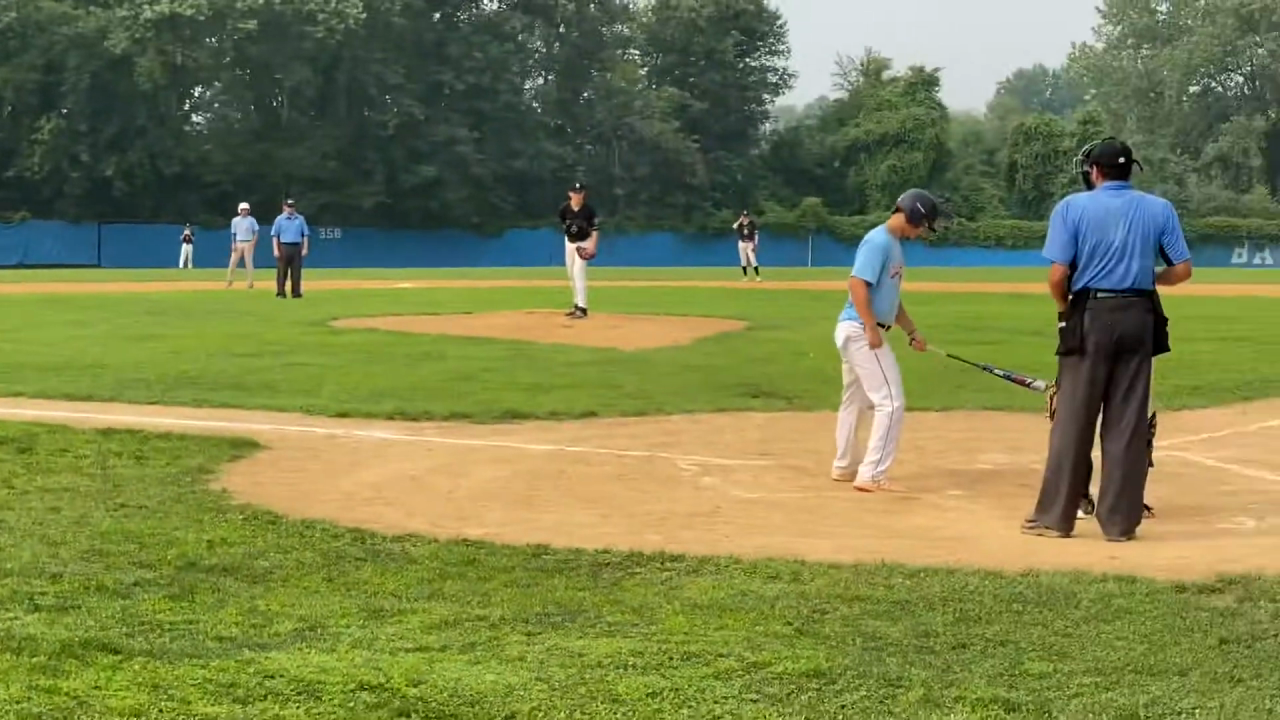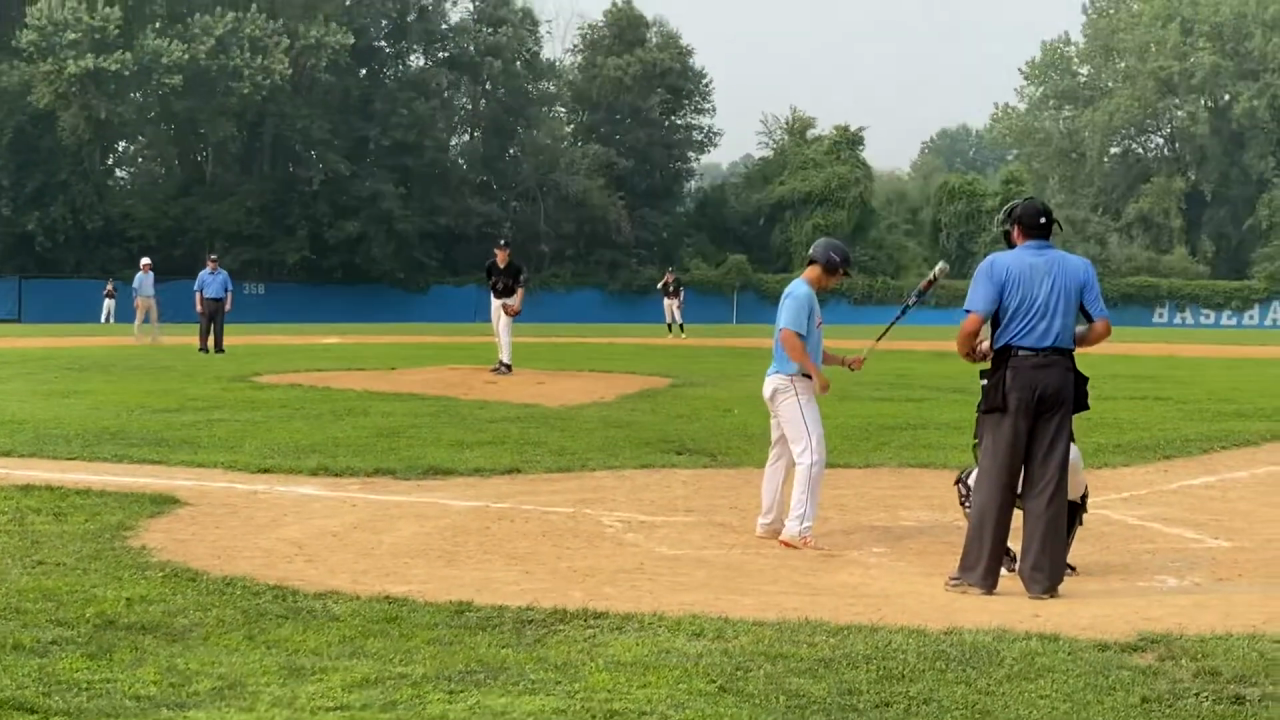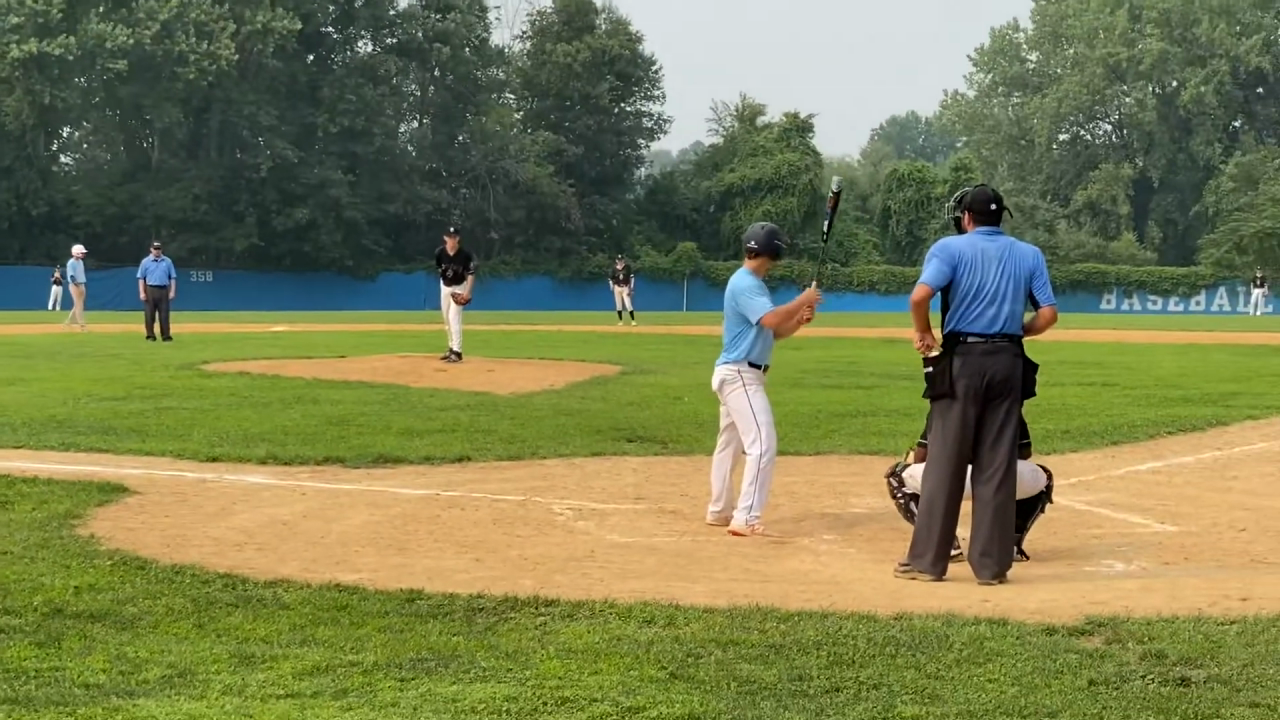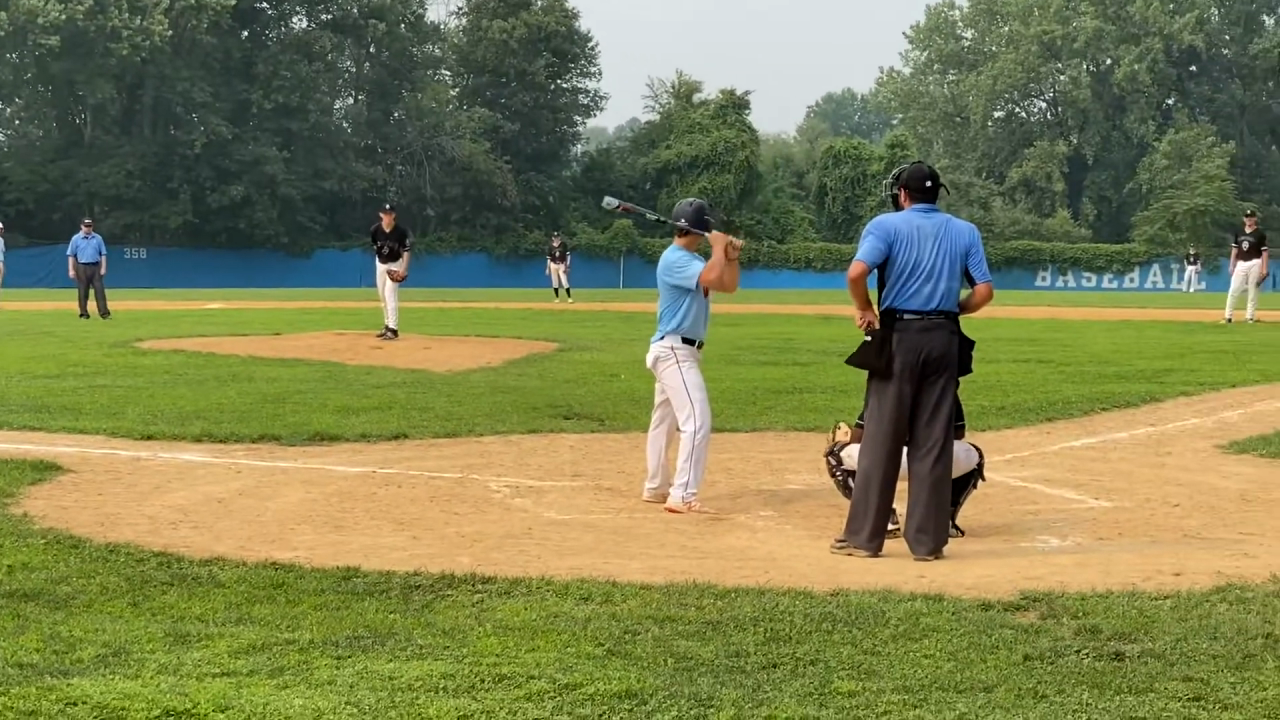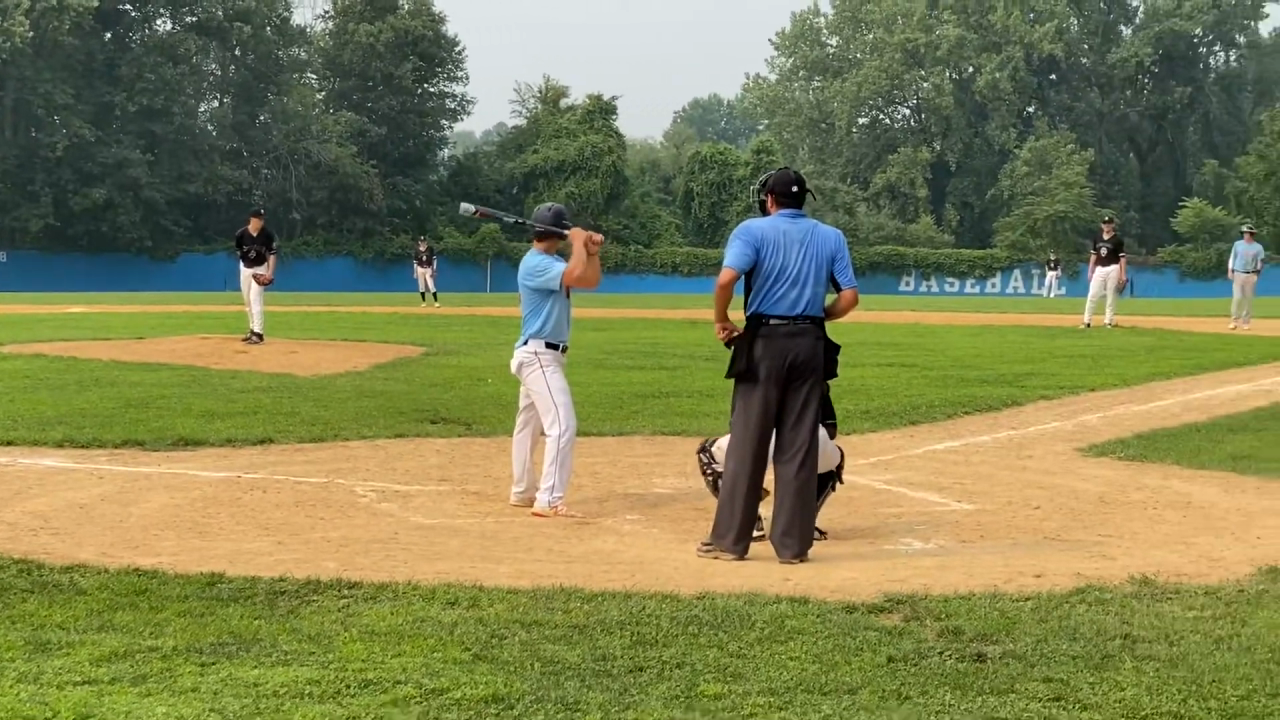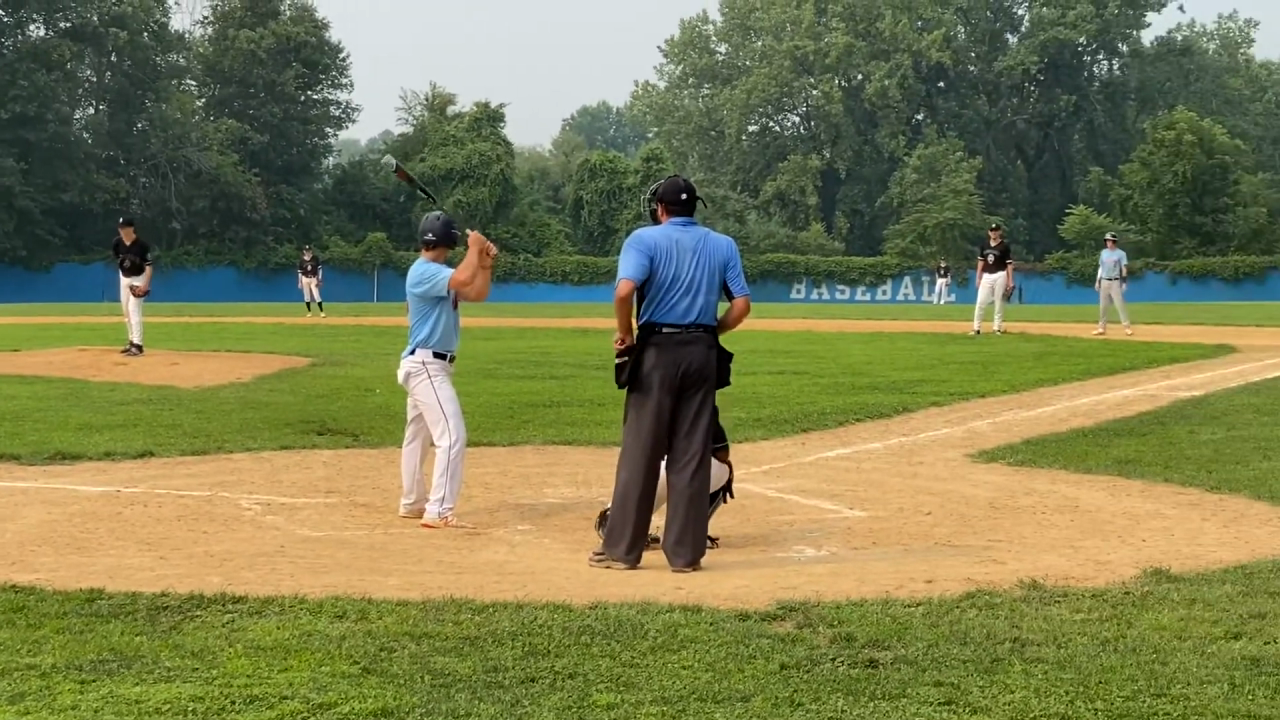
dt=0.5s
person 1, frame 1
left shoulder: (1072, 206)
right shoulder: (1161, 209)
left elbow: (1057, 276)
right elbow: (1183, 271)
left wrist: (1065, 306)
left hip: (1091, 316)
right hip: (1139, 317)
left knee: (1073, 420)
right knee: (1129, 423)
left ankle: (1054, 515)
right ankle: (1120, 519)
person 1, frame 2
left shoulder: (997, 264)
right shoulder: (1080, 267)
left elbow: (972, 325)
right elbow: (1101, 328)
left wrist: (968, 351)
left hip: (1013, 374)
right hip: (1058, 376)
left knee: (995, 476)
right knee: (1049, 480)
left ankle: (978, 574)
right ankle: (1043, 578)
person 1, frame 3
left shoulder: (950, 247)
right shoulder: (1030, 254)
left elbow: (920, 296)
right elbow: (1048, 314)
left wrist: (923, 332)
left hip: (963, 359)
right hip: (1008, 362)
left knee: (945, 461)
right knee: (998, 465)
left ankle: (927, 560)
right ankle: (992, 563)
person 1, frame 4
left shoulder: (886, 224)
right shoulder: (966, 231)
left elbow: (857, 272)
right elbow: (984, 291)
left wrist: (865, 309)
left hip: (899, 336)
right hip: (944, 338)
left knee: (882, 437)
right knee: (934, 441)
left ankle: (864, 536)
right ankle: (928, 540)
person 1, frame 5
left shoulder: (752, 229)
right shoulder: (832, 237)
left elbow: (726, 279)
right elbow: (849, 297)
left wrist: (721, 319)
left hip: (765, 341)
right hip: (809, 344)
left knee: (747, 442)
right knee: (799, 446)
left ankle: (729, 540)
right ankle: (793, 543)
person 1, frame 6
left shoulder: (644, 238)
right shoulder: (724, 245)
left elbow: (624, 291)
right elbow: (741, 306)
left wrist: (624, 332)
left hip: (657, 351)
right hip: (702, 353)
left knee: (640, 451)
right knee: (692, 455)
left ankle: (621, 549)
right ankle: (685, 552)
person 2, frame 1
left shoulder: (894, 245)
right shoulder: (879, 241)
left elbow: (891, 298)
right elbow: (857, 284)
left wrist: (911, 331)
right wrist: (871, 328)
left hip: (855, 331)
right hip: (861, 332)
left knee: (854, 400)
right knee: (890, 402)
left ankle: (844, 466)
right ankle: (871, 474)
person 2, frame 2
left shoulder: (806, 293)
right shoulder: (800, 292)
right elbow: (788, 337)
left wrist: (842, 361)
right wrist: (816, 374)
left hip: (785, 383)
right hip: (791, 383)
left knee: (781, 455)
right knee: (811, 456)
left ankle: (769, 523)
right ankle: (797, 530)
person 2, frame 3
left shoulder: (754, 283)
right shoulder: (744, 283)
left elbow: (776, 331)
right elbow: (772, 320)
left wrist: (800, 318)
right wrist: (802, 299)
left hip: (737, 374)
right hip: (740, 374)
left knee: (729, 444)
right knee: (762, 445)
left ankle: (719, 510)
right ankle: (745, 519)
person 2, frame 4
left shoulder: (691, 259)
right shoulder: (675, 259)
left elbow: (728, 285)
right elbow: (711, 277)
left wrist: (732, 258)
right wrist: (719, 246)
left hip: (675, 350)
right hip: (675, 350)
left knee: (664, 420)
right knee: (697, 422)
left ankle: (656, 487)
right ankle: (682, 497)
person 2, frame 5
left shoulder: (552, 263)
right shoulder: (535, 264)
left elbow: (589, 281)
right elbow: (576, 274)
left wrist: (592, 251)
right wrist: (578, 243)
left hip: (540, 354)
right hip: (539, 355)
left knee: (529, 424)
right knee: (562, 426)
left ankle: (523, 492)
right ankle: (548, 501)
person 2, frame 6
left shoulder: (439, 273)
right shoulder: (424, 272)
left elbow: (476, 293)
right elbow: (464, 279)
left wrist: (485, 263)
right wrist: (474, 247)
left hip: (427, 365)
right hip: (426, 365)
left knee: (417, 436)
right knee: (452, 437)
left ankle: (412, 503)
right ankle: (438, 512)
